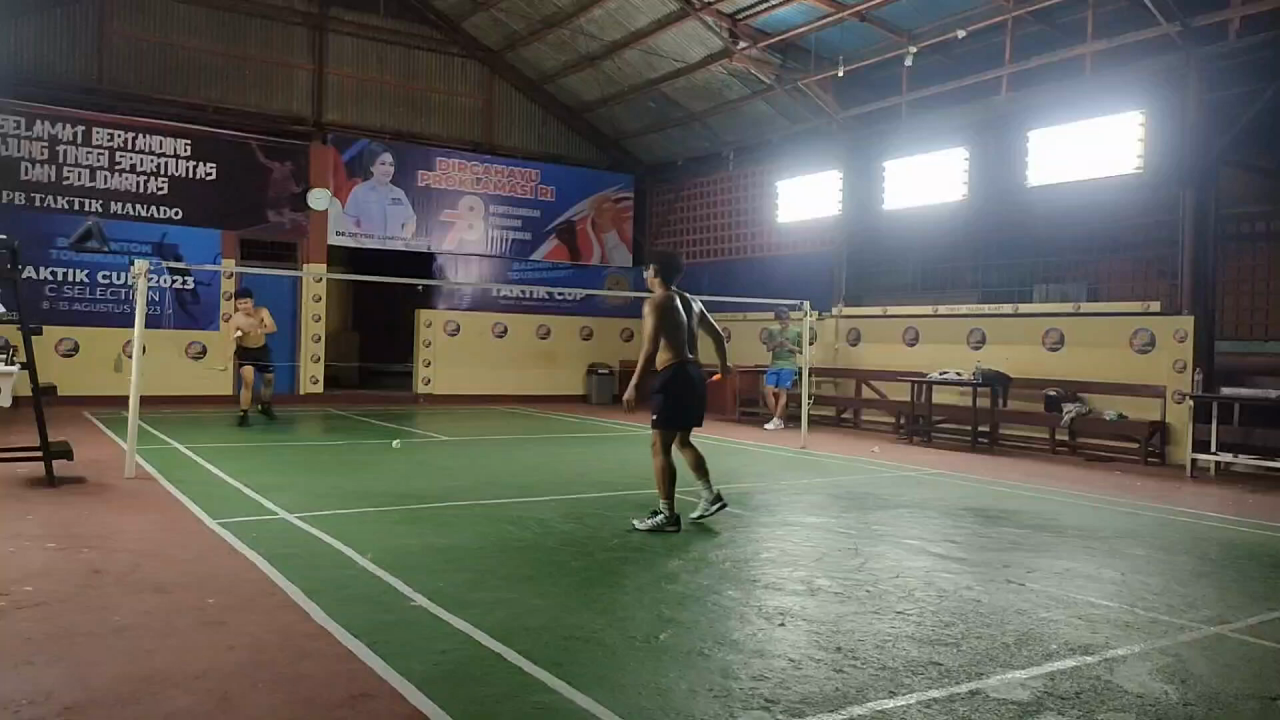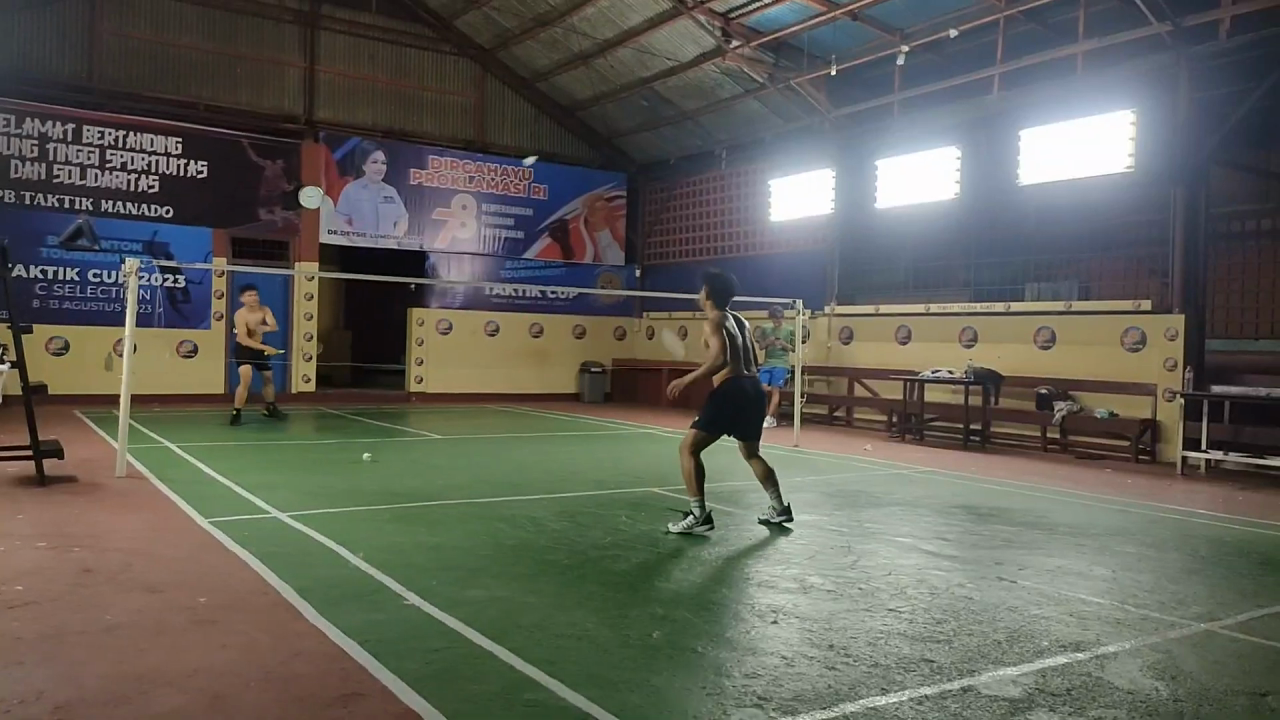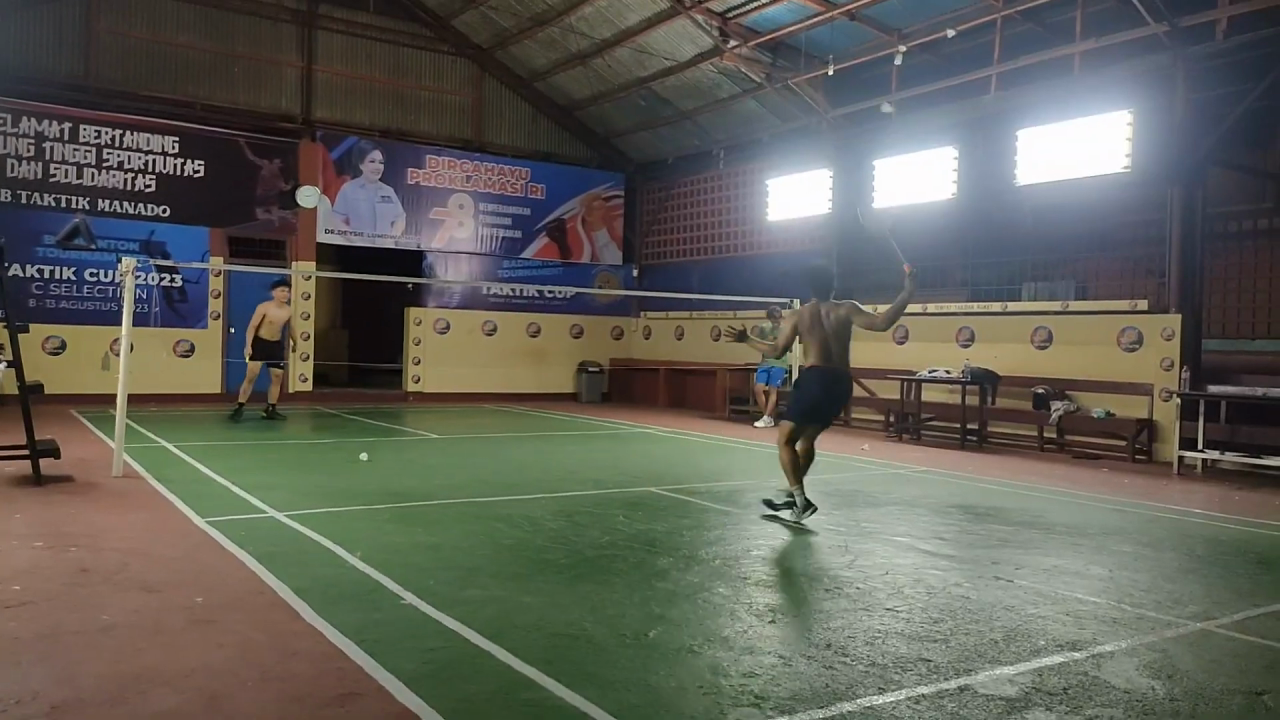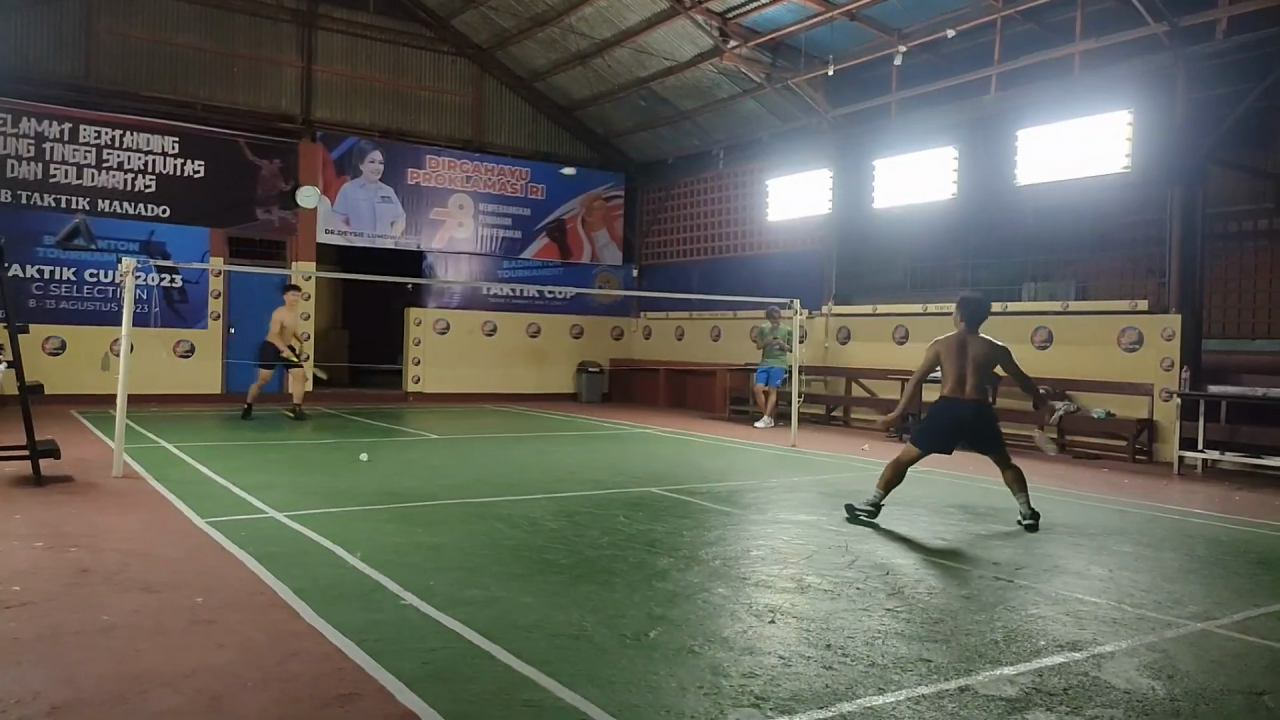
dt=0.5s
person 1, frame 1
left shoulder: (656, 302)
right shoulder: (692, 303)
left elbow: (651, 346)
right elbow: (718, 335)
left wrist: (633, 386)
right wrist: (724, 363)
left hip: (674, 376)
right hip: (694, 374)
left knee: (659, 446)
right knee: (683, 441)
left ankle: (667, 515)
right ankle: (710, 496)
person 1, frame 2
left shoulder: (714, 322)
right shoulder: (739, 321)
left elbow: (720, 359)
left wrist: (688, 380)
left hip: (731, 392)
right hip: (753, 391)
left knee: (689, 448)
right knee: (751, 453)
left ankle: (699, 514)
right ankle: (780, 508)
person 1, frame 3
left shoulder: (799, 316)
right shoulder: (847, 310)
left elbow: (777, 351)
right elbow: (882, 323)
left wrist: (747, 340)
right wrist: (907, 291)
left hip: (814, 380)
right hip: (841, 383)
left knee: (784, 439)
right knee: (806, 438)
left ankle: (799, 502)
right ankle: (790, 495)
person 1, frame 4
left shoulder: (941, 344)
right shoulder: (994, 349)
left elbow: (918, 379)
right elbow: (1021, 379)
left wrist: (898, 412)
right wrist: (1039, 401)
left hip: (946, 409)
right hip: (979, 413)
left knee: (904, 459)
right knee: (1005, 463)
left ankle: (872, 503)
right ankle: (1027, 512)
